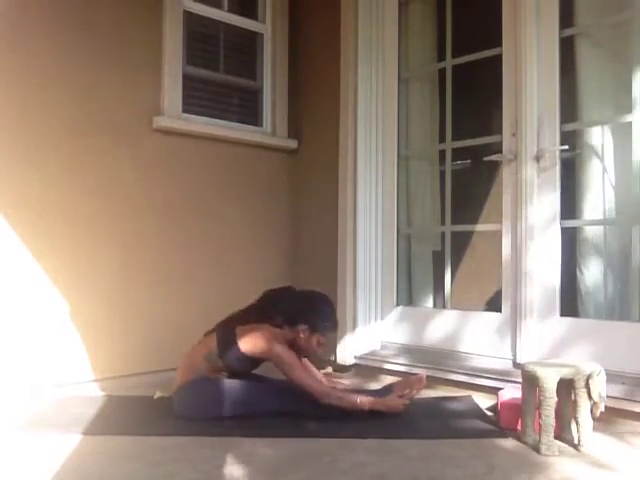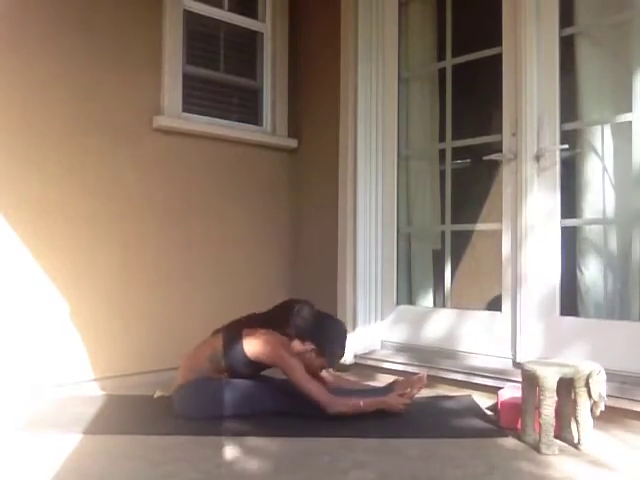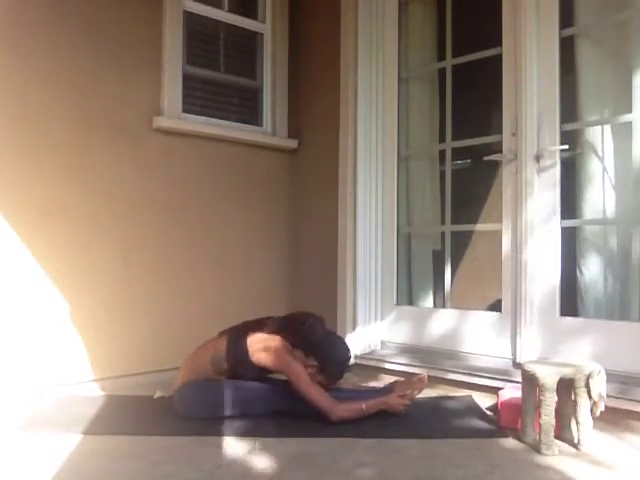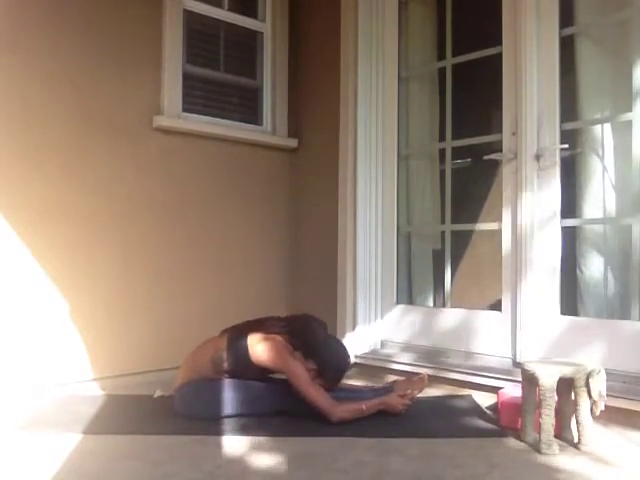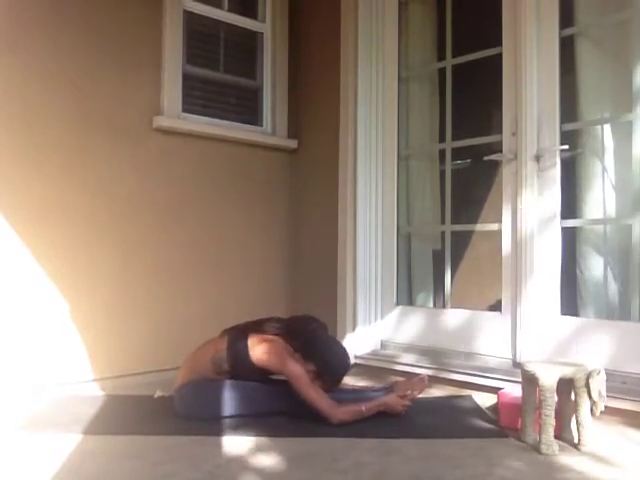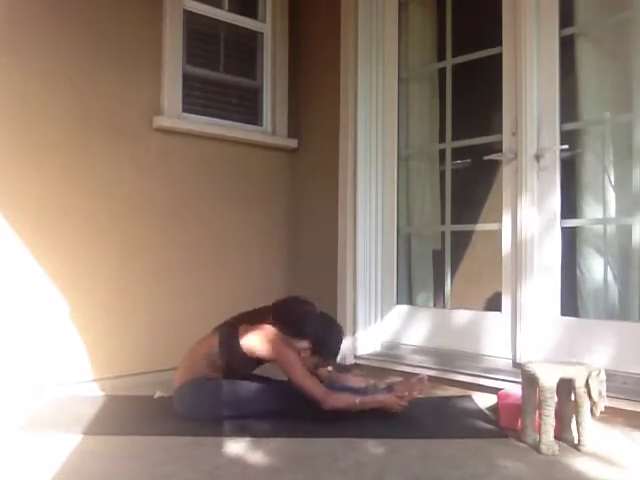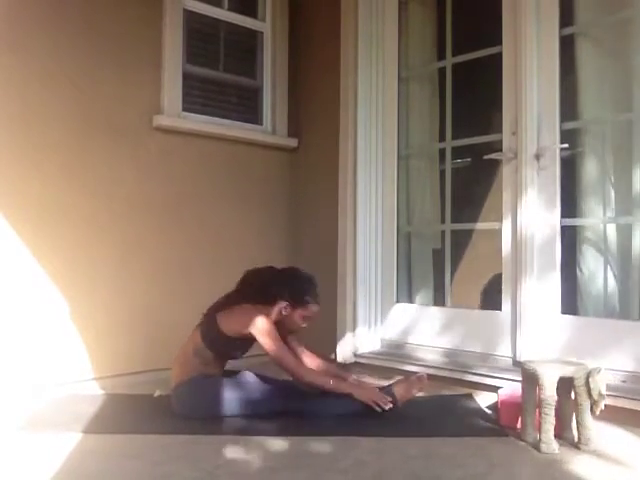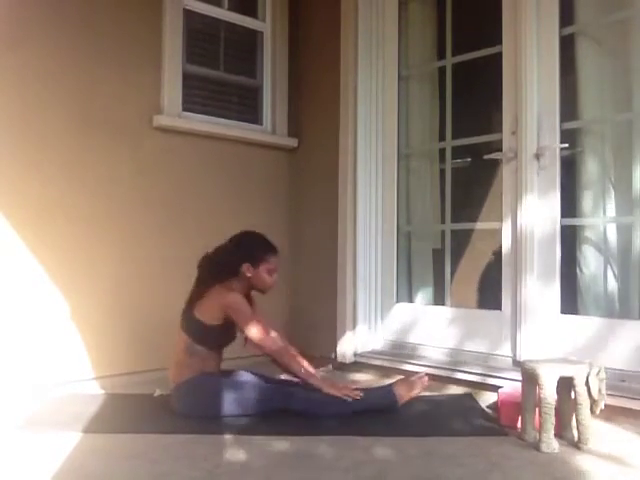
dt=0.3s
person 1, frame 1
left shoulder: (280, 332)
right shoulder: (271, 342)
left elbow: (320, 382)
right elbow: (325, 396)
left wrist: (378, 394)
right wrist: (379, 403)
left hip: (211, 383)
right hip: (194, 393)
left knee: (291, 390)
right knee: (285, 398)
left ankle: (386, 393)
person 1, frame 2
left shoulder: (290, 338)
right shoulder: (279, 349)
left elbow: (329, 380)
right elbow: (331, 405)
left wrist: (376, 390)
right wrist: (382, 402)
left hip: (212, 384)
right hip: (195, 393)
left knee: (293, 391)
right knee: (285, 398)
person 1, frame 3
left shoulder: (295, 343)
right shoulder: (282, 355)
left elbow: (325, 389)
right elbow: (334, 411)
left wrist: (380, 392)
right wrist: (383, 403)
left hip: (212, 384)
right hip: (194, 393)
left knee: (295, 393)
right knee: (285, 398)
person 1, frame 4
left shoulder: (294, 343)
right shoulder: (284, 355)
left elbow: (327, 390)
right elbow: (334, 412)
left wrist: (379, 391)
right wrist: (382, 402)
left hip: (211, 383)
right hip: (194, 393)
left knee: (300, 393)
right knee: (286, 398)
person 1, frame 5
left shoulder: (292, 344)
right shoulder: (283, 357)
left elbow: (322, 391)
right elbow: (334, 414)
left wrist: (381, 394)
right wrist: (383, 404)
left hip: (209, 384)
right hip: (194, 394)
left knee: (296, 394)
right knee: (286, 399)
left ankle: (385, 392)
person 1, frame 6
left shoulder: (285, 331)
right shoulder: (276, 343)
left elbow: (321, 374)
right elbow: (326, 400)
left wrist: (366, 386)
right wrist: (379, 400)
left hip: (209, 384)
right hip: (195, 394)
left knee: (296, 391)
right knee: (287, 399)
left ankle: (386, 391)
person 1, frame 7
left shoulder: (264, 314)
right shoulder: (256, 319)
left elbow: (303, 355)
right elbow: (300, 373)
left wrist: (352, 380)
right wrist: (353, 389)
left hip: (208, 383)
right hip: (193, 393)
left knee: (291, 391)
right knee: (288, 398)
left ankle: (384, 395)
right ankle: (387, 398)
person 1, frame 8
left shoulder: (237, 295)
right shoulder: (229, 299)
left elbow: (274, 339)
right elbow: (274, 350)
left wrist: (317, 376)
right wrist: (320, 383)
left hip: (206, 383)
right hip: (194, 392)
left knee: (292, 389)
right knee: (288, 398)
left ankle: (387, 395)
right ankle: (390, 396)
